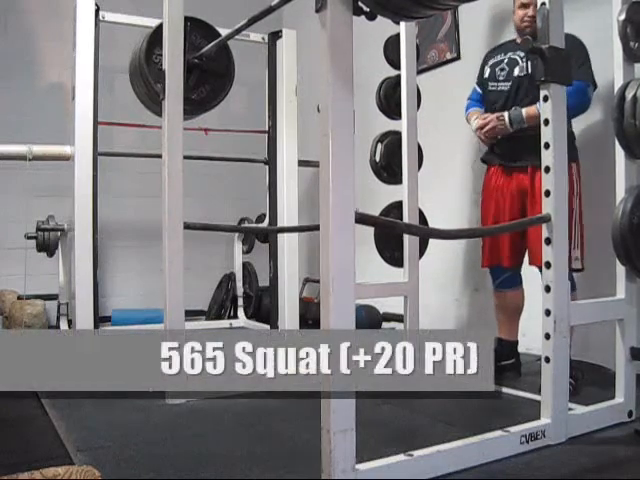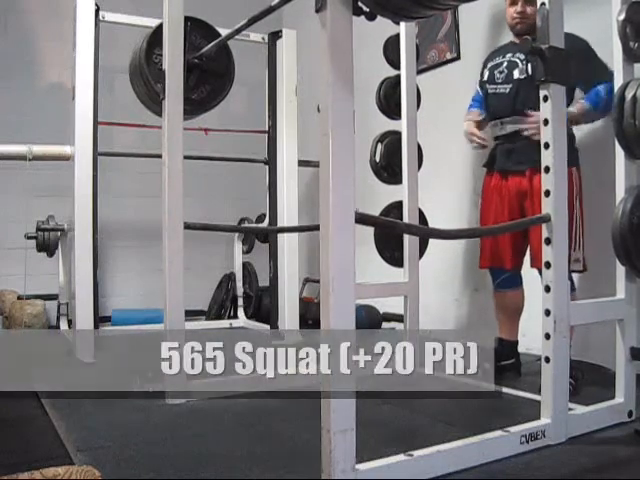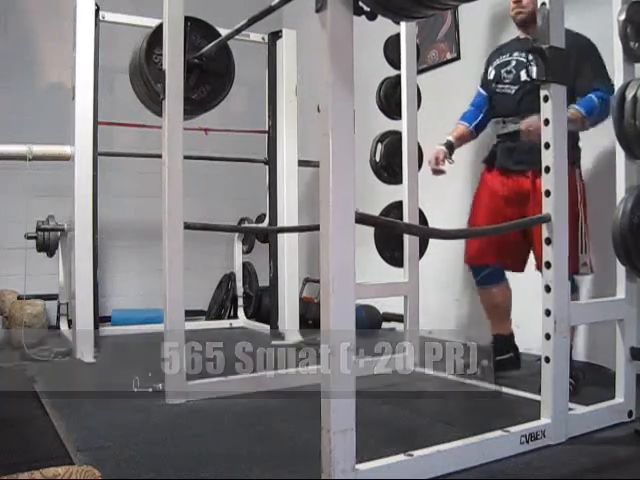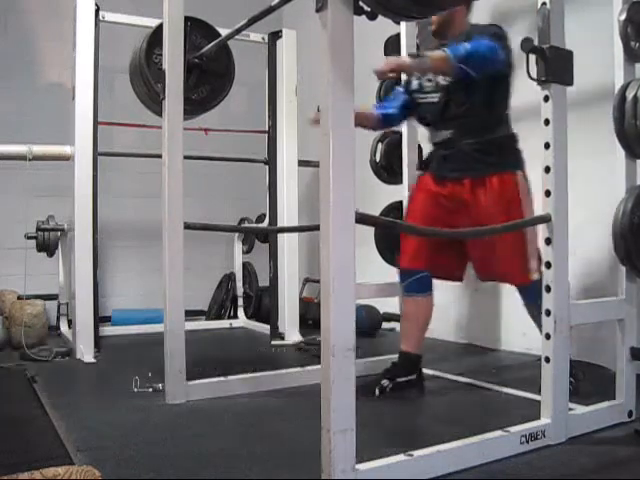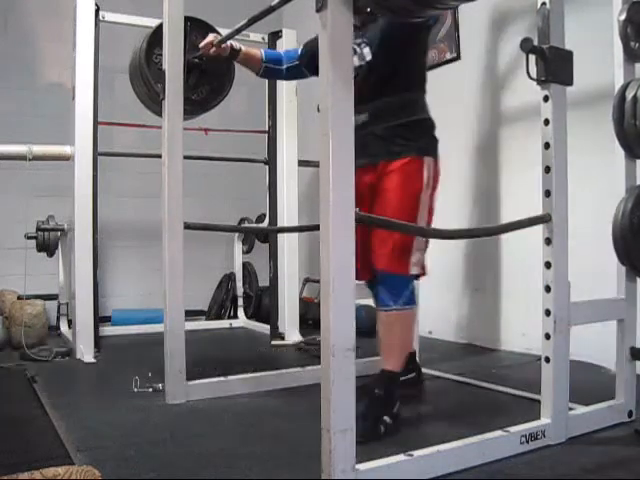
dt=0.5s
person 1, frame 1
left shoulder: (566, 46)
right shoulder: (496, 55)
left elbow: (577, 96)
right elbow: (474, 100)
left wrist: (512, 119)
right wrist: (479, 120)
right hip: (501, 168)
right knee: (500, 263)
right ankle: (507, 352)
person 1, frame 2
left shoulder: (564, 46)
right shoulder: (494, 58)
left elbow: (605, 89)
right elbow: (479, 102)
left wrist: (560, 117)
right wrist: (472, 124)
right hip: (502, 170)
right knee: (501, 264)
right ankle: (507, 353)
person 1, frame 3
left shoulder: (573, 45)
right shoulder: (499, 54)
left elbow: (600, 98)
right elbow: (480, 109)
right wrist: (449, 144)
right hip: (501, 169)
right knee: (481, 259)
left ankle: (563, 363)
right ankle: (504, 348)
person 1, frame 4
left shoulder: (482, 42)
right shoulder: (421, 69)
left elbow: (478, 55)
right elbow: (391, 110)
left wrist: (408, 64)
right wrist: (347, 116)
left hip: (493, 172)
right hip: (440, 174)
left knee: (520, 271)
right knee: (416, 265)
right ankle: (408, 367)
person 1, frame 5
left shoulder: (400, 22)
right elbow: (284, 63)
right wrist: (233, 50)
left hip: (406, 157)
right hip: (359, 161)
left knee: (394, 268)
right knee: (375, 272)
left ankle: (386, 395)
right ankle: (405, 368)
